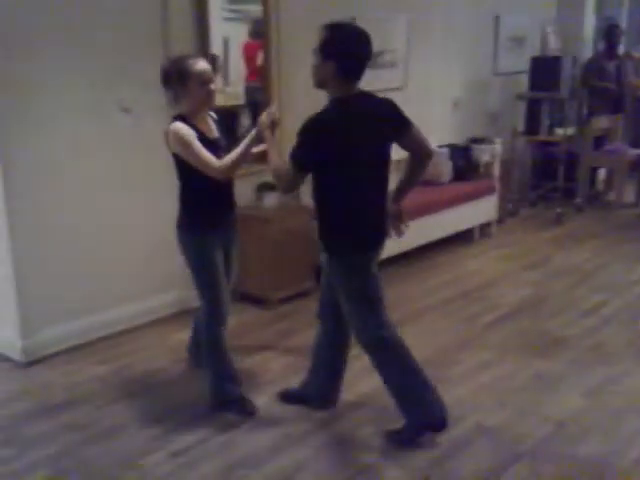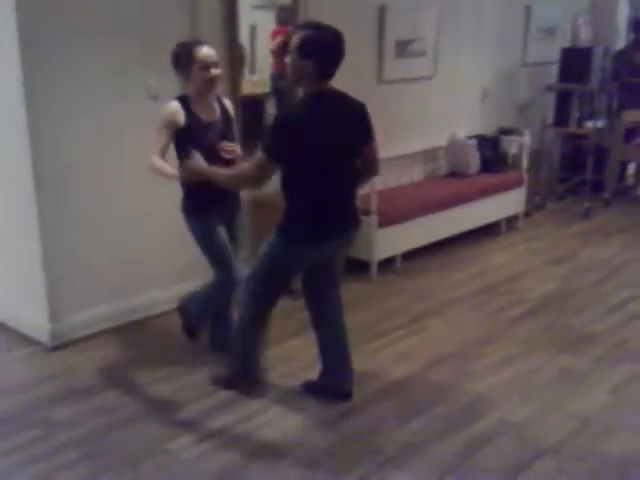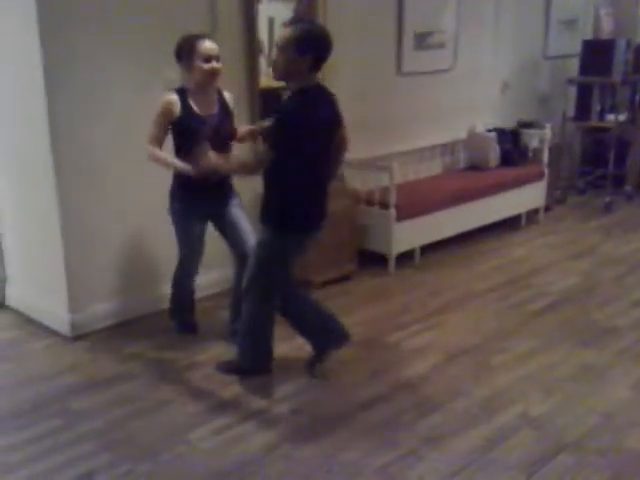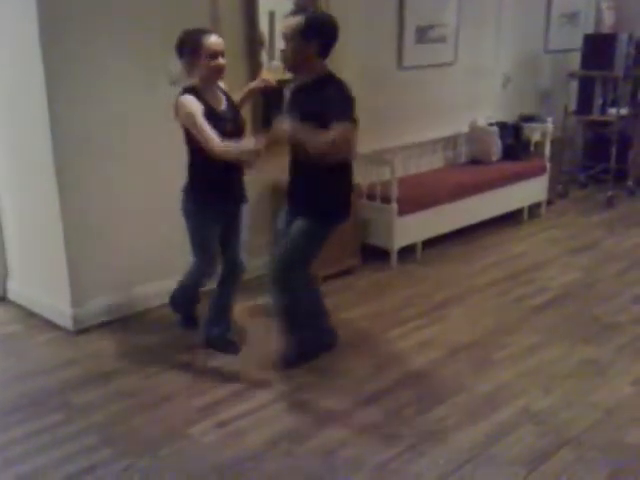
dt=0.7s
person 1, frame 1
left shoulder: (321, 125)
right shoulder: (383, 109)
left elbow: (287, 183)
right elbow: (423, 154)
left wrist: (270, 140)
right wrist: (396, 198)
left hip: (346, 239)
right hip: (370, 229)
left knee: (372, 329)
right knee: (332, 313)
left ankle: (425, 411)
right ankle: (319, 389)
person 1, frame 2
left shoulder: (294, 118)
right shoulder: (354, 109)
left elbow: (254, 177)
right elbow: (370, 167)
left wrist: (207, 172)
left hip: (303, 230)
right hip: (343, 225)
left knee: (257, 293)
right knee: (325, 299)
left ankle: (243, 373)
right ankle: (338, 380)
person 1, frame 3
left shoulder: (296, 111)
right shoulder: (322, 100)
left elbow: (256, 163)
right elbow: (341, 147)
left wrist: (215, 163)
left hip: (288, 217)
right hip: (303, 210)
left knee: (258, 288)
right knee: (275, 283)
left ankle: (253, 359)
right ankle: (325, 333)
person 1, frame 4
left shoulder: (333, 94)
right shoulder: (298, 89)
left elbow: (342, 146)
left wrist: (294, 133)
left hip: (323, 204)
right hip: (299, 198)
left knee: (283, 270)
right knee: (292, 269)
left ankle: (305, 342)
right ankle: (320, 336)
person 2, frame 1
left shoulder: (211, 120)
right shoulder: (179, 131)
right elbow: (217, 171)
left wrist: (254, 149)
right wrist: (253, 136)
left hip: (224, 224)
right hip: (198, 230)
left knee: (216, 301)
right knee: (217, 308)
left ankle: (199, 350)
right ankle: (225, 392)
person 2, frame 2
left shoulder: (226, 105)
right shoulder: (175, 111)
right elbow: (155, 159)
left wrist: (237, 154)
right wrist: (178, 175)
left hip: (229, 202)
right hip: (201, 208)
left knee: (224, 273)
right knee: (230, 276)
left ankle: (221, 336)
right ankle: (191, 312)
person 2, frame 3
left shoulder: (226, 98)
right shoulder: (172, 102)
right elbow: (153, 149)
right wrist: (184, 166)
left hip: (224, 194)
right hip: (188, 199)
left knee: (250, 252)
right knee: (190, 262)
left ankle: (240, 321)
right ankle: (182, 317)
person 2, frame 4
left shoulder: (221, 90)
right shoulder: (187, 102)
right elbow: (216, 147)
left wrist: (248, 93)
right wrist: (256, 146)
left hip: (233, 195)
right hip: (203, 199)
left knee: (234, 264)
right knee: (207, 264)
left ankle: (217, 331)
right ankle: (183, 302)
